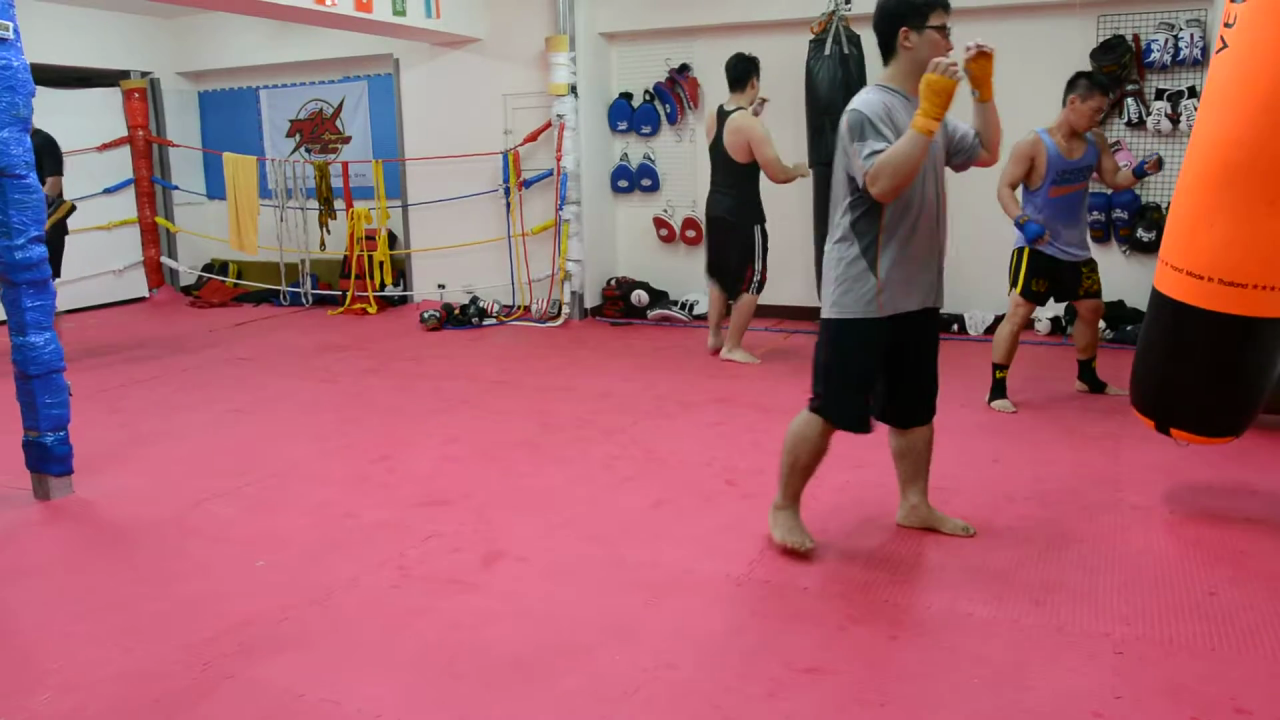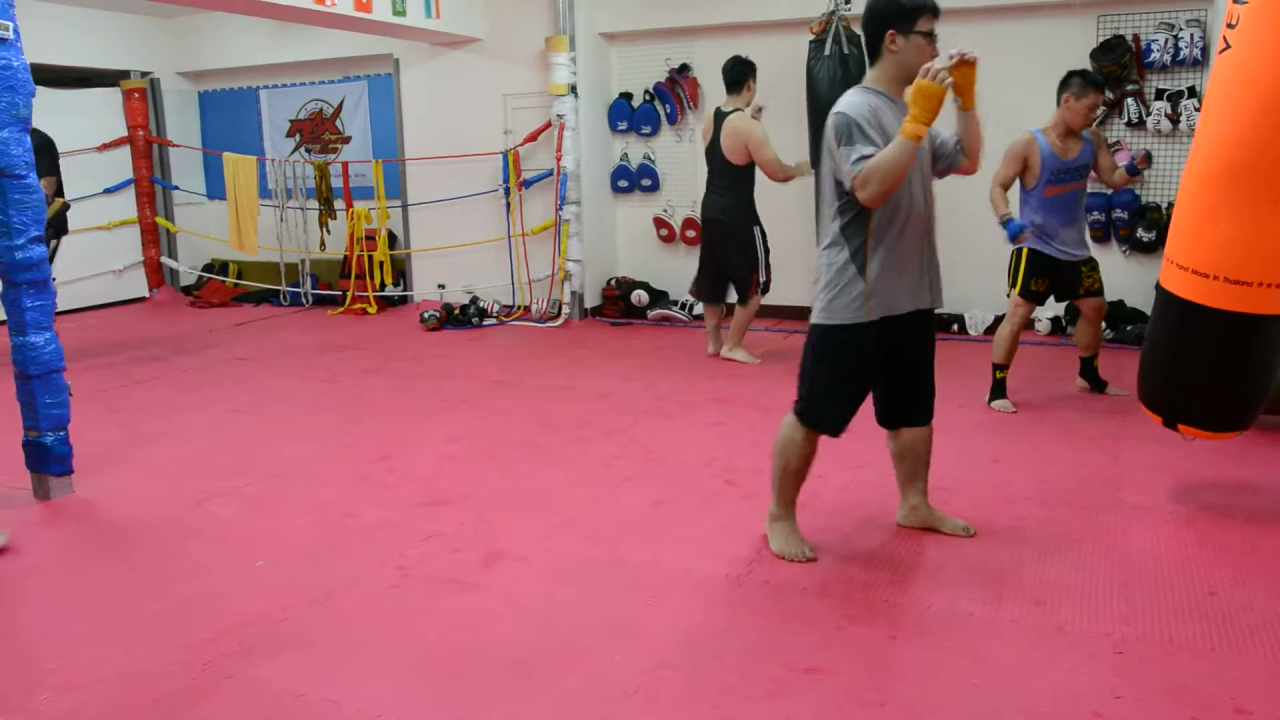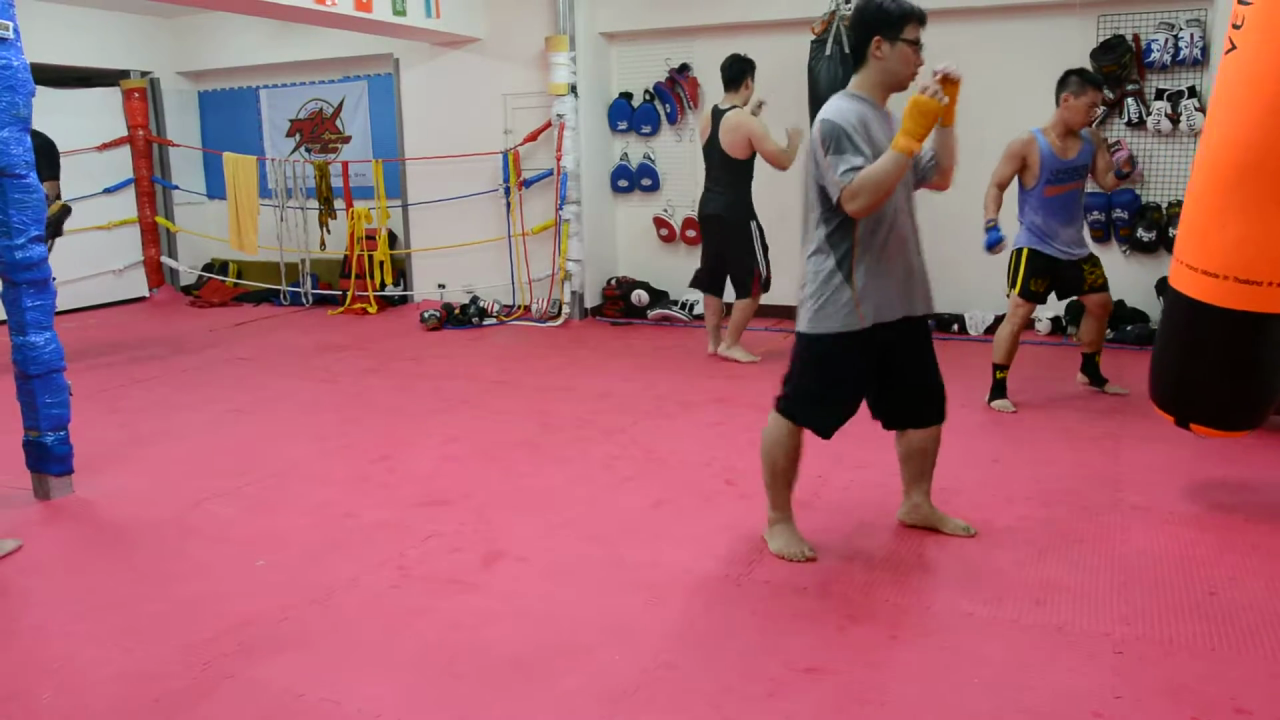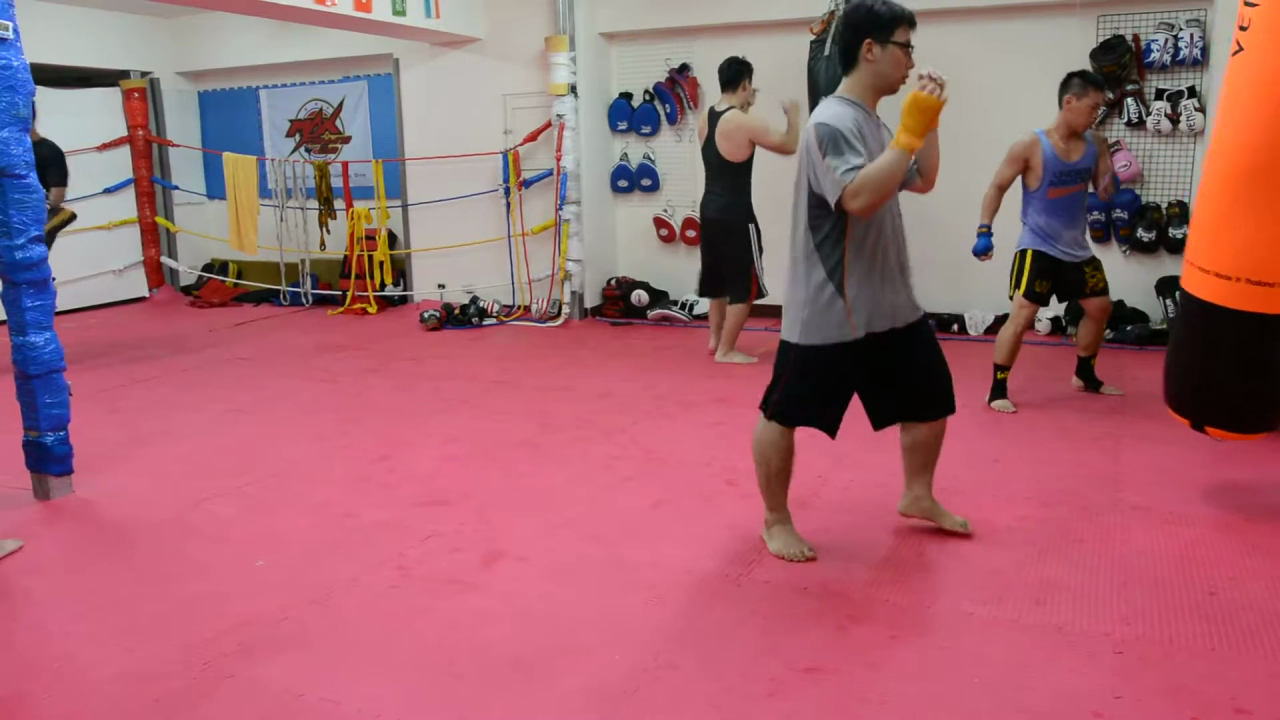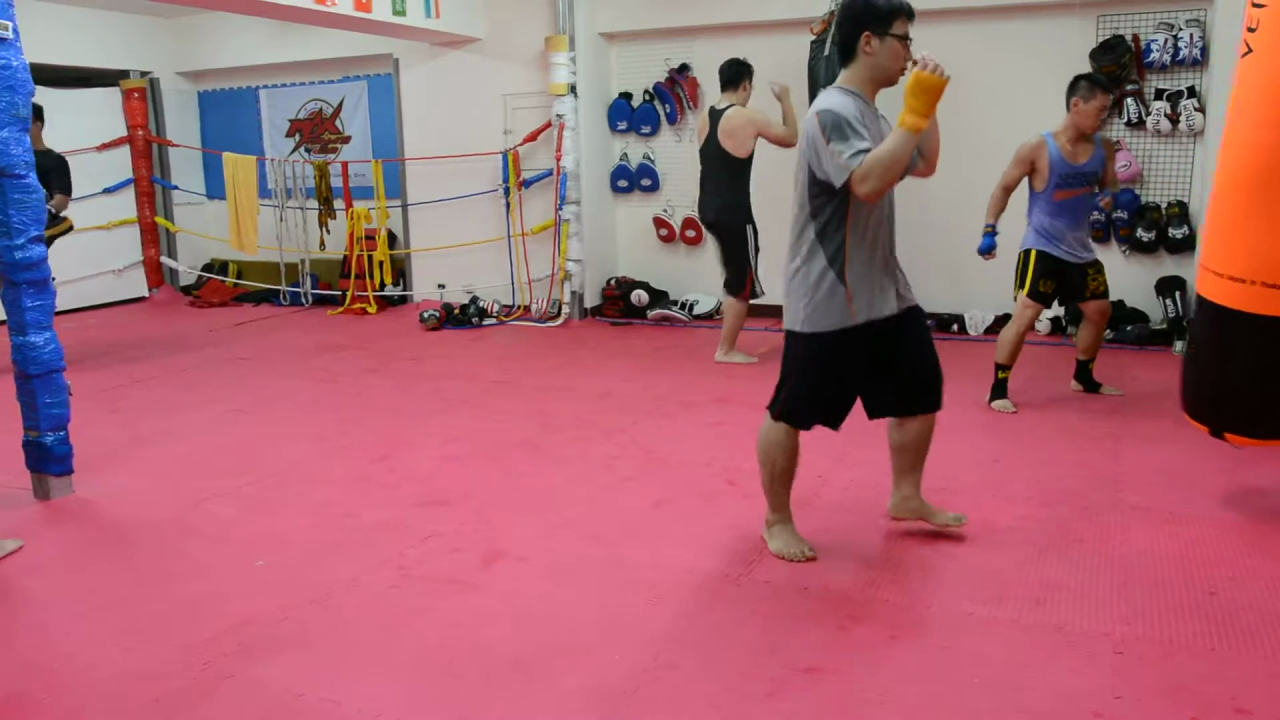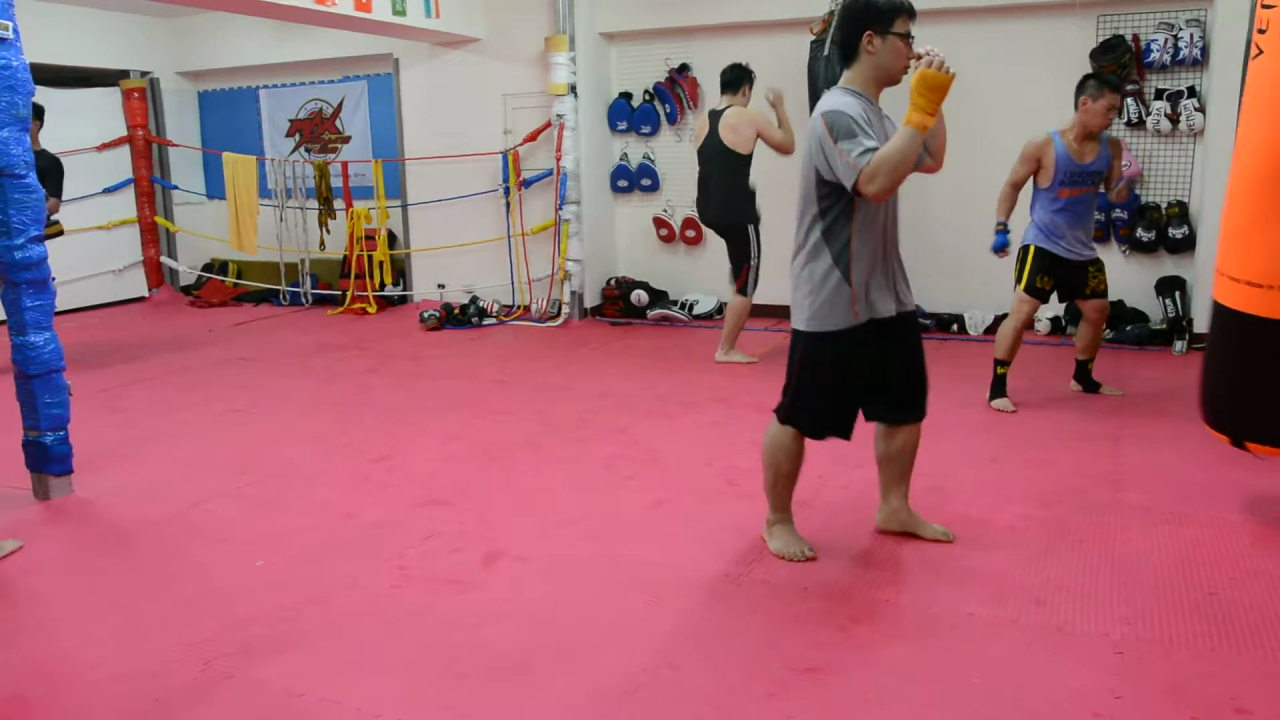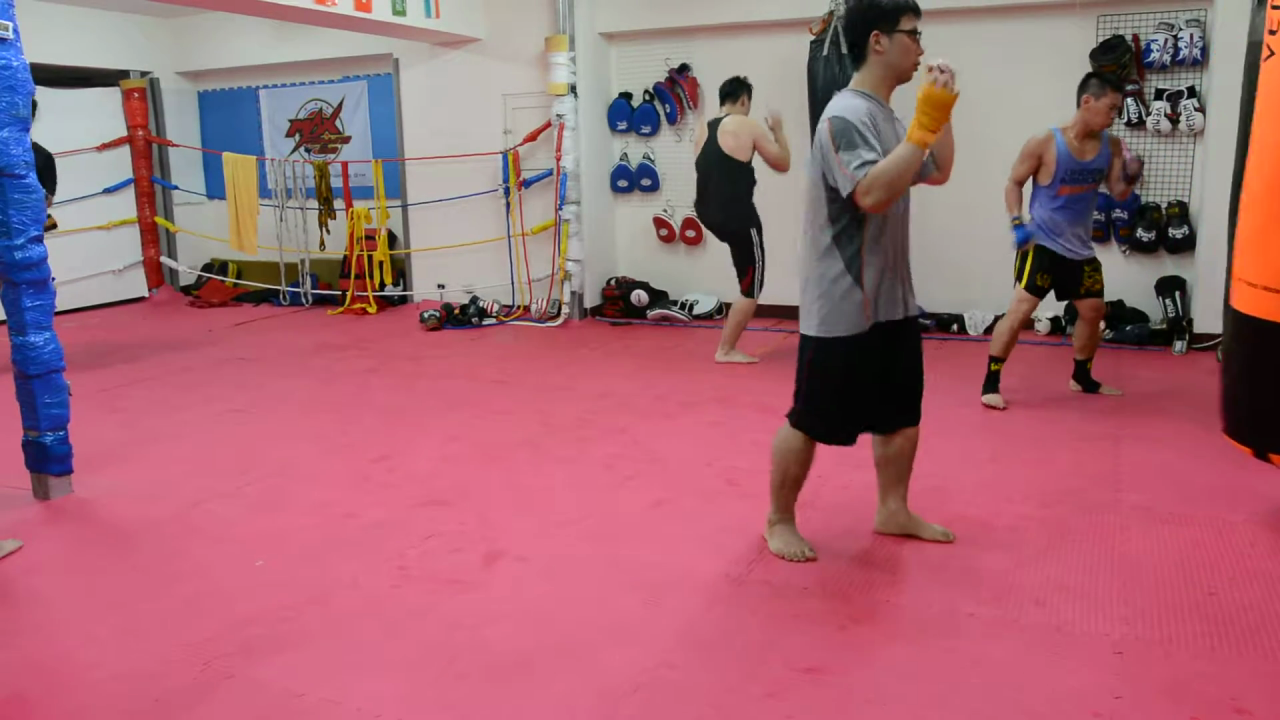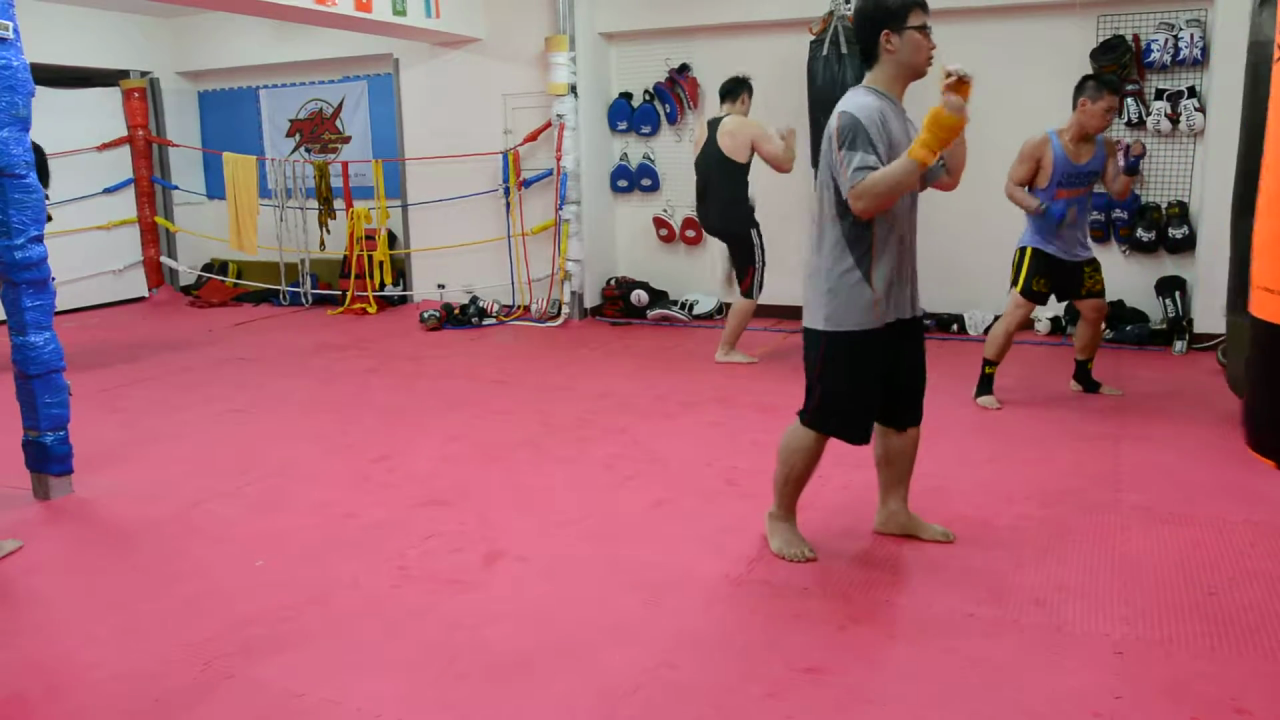
dt=0.1s
person 1, frame 1
left shoulder: (925, 109)
right shoulder: (867, 109)
left elbow: (986, 153)
right elbow: (883, 184)
left wrist: (983, 88)
right wrist: (929, 114)
left hip: (915, 293)
right hip: (862, 296)
left knee: (915, 408)
right knee: (831, 408)
left ankle: (915, 505)
right ankle: (784, 508)
person 1, frame 2
left shoulder: (911, 112)
right shoulder: (853, 112)
left elbow: (966, 161)
right elbow: (871, 189)
left wrist: (965, 96)
right wrist: (919, 120)
left hip: (909, 295)
right hip: (853, 300)
left knee: (913, 409)
right knee: (814, 413)
left ankle: (915, 504)
right ankle: (780, 518)
person 1, frame 3
left shoulder: (888, 120)
right shoulder: (838, 120)
left elbow: (938, 178)
right elbow: (858, 200)
left wrist: (944, 116)
right wrist: (910, 135)
left hip: (900, 301)
right hip: (839, 304)
left knee: (924, 407)
right knee: (796, 412)
left ankle: (917, 503)
right ankle: (778, 519)
person 1, frame 4
left shoulder: (876, 123)
right shoulder: (831, 123)
left elbow: (922, 181)
right elbow: (858, 198)
left wrist: (929, 122)
right wrist: (909, 131)
left hip: (889, 306)
right hip: (827, 313)
left knee: (931, 401)
right knee: (782, 413)
left ankle: (918, 496)
right ankle: (776, 520)
person 1, frame 5
left shoulder: (871, 114)
right shoulder: (832, 112)
left elbow: (923, 165)
right elbow: (868, 183)
left wrist: (929, 107)
right wrist: (915, 113)
left hip: (884, 292)
right hip: (827, 301)
left knee: (920, 393)
right knee: (791, 411)
left ankle: (907, 498)
right ankle: (778, 520)
person 1, frame 6
left shoulder: (876, 114)
right shoulder: (837, 113)
left elbow: (930, 161)
right elbow: (875, 182)
left wrist: (934, 103)
right wrist: (920, 111)
left hip: (886, 295)
right hip: (832, 302)
left knee: (906, 406)
right knee: (798, 416)
left ankle: (895, 510)
right ankle: (778, 520)
person 1, frame 7
left shoulder: (885, 115)
right shoulder: (846, 117)
left elbow: (937, 173)
right elbow: (869, 194)
left wrist: (942, 112)
right wrist: (923, 125)
left hip: (892, 300)
right hip: (842, 307)
left knee: (900, 412)
right knee: (811, 420)
left ankle: (893, 511)
right ankle: (779, 520)
person 1, frame 8
left shoulder: (898, 115)
right shoulder: (857, 115)
left elbow: (947, 178)
right elbow: (864, 199)
left wrist: (955, 120)
right wrist: (926, 142)
left hip: (897, 301)
right hip: (848, 304)
left knee: (904, 412)
right knee: (821, 417)
left ankle: (894, 511)
right ankle: (781, 517)
person 2, frame 1
left shoulder: (1095, 142)
right shoulder: (1033, 145)
left elbow: (1115, 180)
right elbow: (1005, 187)
left wrist: (1142, 170)
right wrist: (1023, 223)
left hip: (1076, 250)
right hip: (1037, 248)
left knee: (1091, 310)
right knee: (1018, 314)
left ankle: (1087, 378)
right ankle: (997, 390)
person 2, frame 2
left shoulder: (1093, 141)
right shoulder: (1028, 145)
left elbow: (1112, 179)
right elbow: (997, 187)
left wrist: (1134, 168)
right wrist: (1008, 220)
left hip: (1076, 248)
right hip: (1036, 247)
left knee: (1095, 308)
right knee: (1018, 314)
left ankle: (1089, 375)
right ankle: (997, 389)
person 2, frame 3
left shoulder: (1092, 141)
right shoulder: (1026, 145)
left elbow: (1106, 182)
right elbow: (996, 186)
left wrist: (1120, 174)
right wrist: (992, 225)
left hip: (1075, 247)
right hip: (1035, 246)
left knee: (1101, 304)
right knee: (1018, 314)
left ankle: (1090, 372)
right ankle: (997, 390)
person 2, frame 4
left shoulder: (1096, 143)
right shoulder: (1029, 147)
left elbow: (1102, 187)
right elbow: (997, 188)
left wrist: (1111, 185)
right wrist: (984, 232)
left hip: (1077, 249)
right hip: (1038, 248)
left knee: (1100, 308)
right knee: (1022, 316)
left ankle: (1085, 375)
right ankle: (998, 390)
person 2, frame 5
left shoulder: (1104, 148)
right shoulder: (1036, 148)
left elbow: (1109, 188)
right elbow: (1004, 188)
left wrist: (1108, 199)
right wrist: (990, 231)
left hip: (1080, 251)
right hip: (1041, 248)
left knee: (1099, 311)
right knee: (1024, 317)
left ankle: (1083, 377)
right ankle: (998, 390)
person 2, frame 6
left shoulder: (1110, 147)
right shoulder: (1042, 145)
left elbow: (1115, 189)
right elbow: (1012, 185)
left wrist: (1121, 192)
right wrist: (1001, 228)
left hip: (1082, 249)
right hip: (1043, 245)
left knee: (1097, 311)
right knee: (1022, 312)
left ankle: (1083, 378)
right ankle: (997, 388)
person 2, frame 7
left shoulder: (1111, 145)
right shoulder: (1043, 143)
left elbow: (1119, 193)
right elbow: (1014, 183)
left wrist: (1131, 176)
right wrist: (1018, 224)
left hip: (1079, 247)
right hip: (1042, 243)
left knee: (1093, 310)
right knee: (1020, 309)
left ankle: (1082, 377)
right ankle: (990, 384)
person 2, frame 8
left shoulder: (1105, 148)
right shoulder: (1040, 145)
left elbow: (1118, 193)
right elbow: (1013, 187)
left wrist: (1132, 167)
right wrist: (1044, 211)
left hip: (1077, 249)
right hip: (1039, 246)
left knee: (1095, 311)
right knee: (1017, 313)
left ankle: (1083, 377)
right ankle: (984, 385)
person 3, frame 1
left shoulder: (714, 117)
right shoulder: (751, 126)
right elbow: (777, 174)
right wrist: (799, 171)
left hip: (716, 208)
right hip: (742, 214)
left knee: (720, 273)
right knee: (750, 282)
left ankle: (715, 336)
right ankle: (732, 346)
person 3, frame 2
left shoulder: (711, 120)
right shoulder: (749, 128)
right elbow: (776, 173)
right wrist: (799, 169)
left hip: (711, 211)
right hip: (738, 216)
left knee: (712, 280)
right knee: (756, 284)
left ankle: (714, 342)
right ankle: (732, 346)
person 3, frame 3
left shoulder: (709, 117)
right shoulder: (748, 125)
right elbow: (782, 162)
right wrist: (795, 142)
left hip: (709, 208)
right hip: (736, 213)
left knee: (713, 277)
right knee: (754, 281)
left ankle: (714, 341)
right ankle: (730, 344)
person 3, frame 4
left shoulder: (706, 118)
right shoulder: (746, 122)
right elbow: (788, 145)
left wrist: (743, 108)
right wrist: (794, 115)
left hip: (710, 210)
right hip: (736, 215)
left knee: (716, 278)
right knee: (749, 286)
left ankle: (716, 338)
right ankle: (726, 350)
person 3, frame 5
left shoulder: (704, 119)
right shoulder: (749, 118)
right elbow: (790, 138)
right wrist: (785, 100)
left hip: (708, 209)
right hip: (733, 214)
left knee: (735, 273)
right knee: (744, 285)
right ankle: (726, 350)
person 3, frame 6
left shoulder: (703, 121)
right shoulder: (748, 117)
right elbow: (788, 146)
right wrist: (779, 108)
left hip: (707, 209)
right hip: (735, 211)
right knee: (745, 283)
right ankle: (726, 349)
person 3, frame 7
left shoulder: (701, 131)
right shoulder: (747, 126)
right elbow: (783, 164)
right wrist: (778, 131)
left hip: (706, 215)
right hip: (737, 217)
right knee: (750, 286)
right ankle: (726, 350)
person 3, frame 8
left shoulder: (701, 130)
right shoulder: (747, 126)
right elbow: (785, 165)
right wrist: (790, 141)
left hip: (707, 218)
right hip: (735, 218)
right knee: (750, 287)
left ankle: (732, 271)
right ankle: (726, 350)
